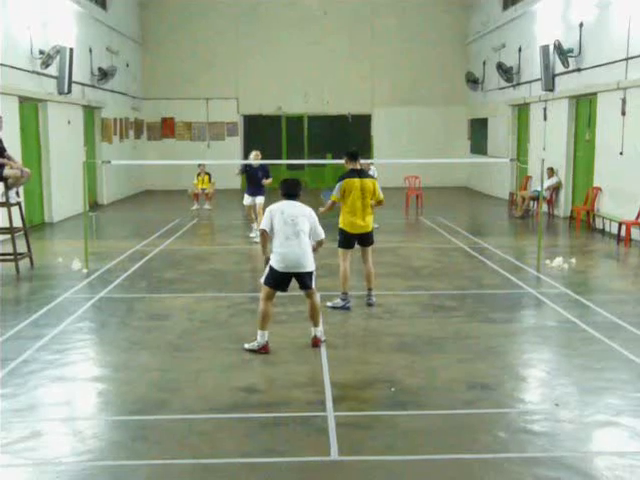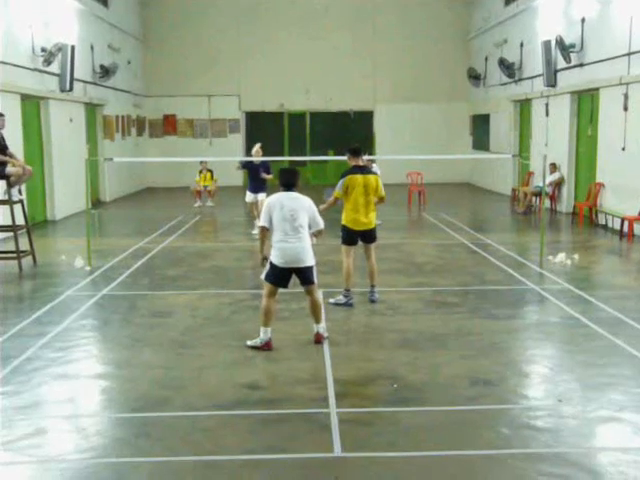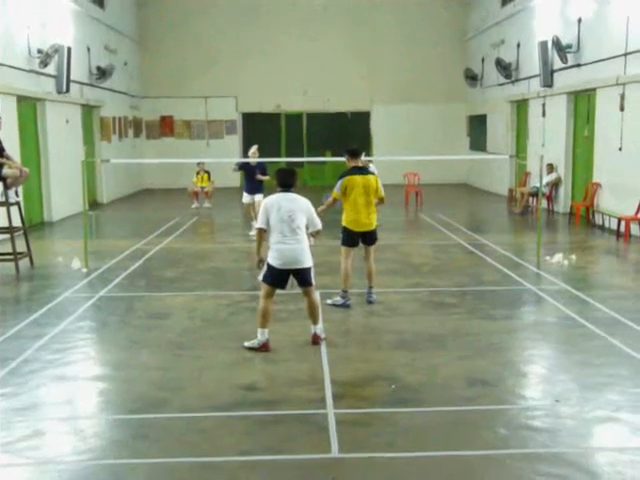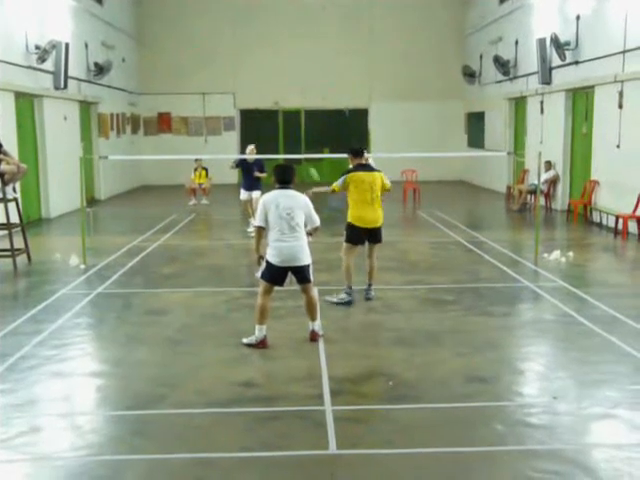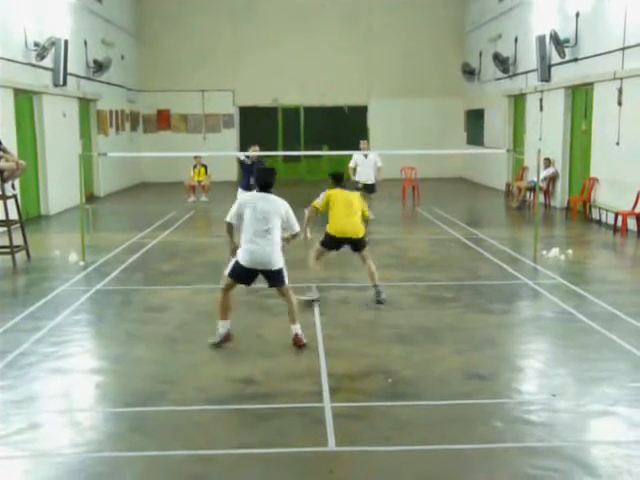
dt=0.7s
person 1, frame 1
left shoulder: (273, 208)
right shoulder: (307, 210)
left elbow: (264, 232)
right elbow: (320, 240)
left wrist: (265, 253)
right wrist: (312, 249)
left hip: (280, 260)
right hip: (304, 260)
left knee: (266, 297)
right knee: (312, 295)
left ankle: (261, 342)
right ankle: (317, 335)
person 1, frame 2
left shoulder: (271, 201)
right shoulder: (306, 201)
left elbow: (264, 228)
right elbow: (319, 229)
left wrist: (262, 251)
left hip: (280, 255)
right hip: (304, 254)
left knee: (269, 294)
right knee: (312, 292)
left ankle: (265, 338)
right ankle: (320, 332)
person 1, frame 3
left shoulder: (269, 201)
right shoulder: (304, 202)
left elbow: (261, 230)
right elbow: (317, 229)
left wrist: (258, 253)
left hip: (278, 256)
right hip: (301, 256)
left knee: (266, 296)
right knee: (310, 293)
left ankle: (262, 339)
right ankle: (317, 333)
person 1, frame 4
left shoulder: (267, 199)
right shoulder: (302, 199)
left elbow: (260, 227)
right elbow: (315, 226)
left wrist: (257, 250)
left hip: (276, 253)
right hip: (300, 253)
left knee: (264, 293)
right knee: (308, 290)
left ankle: (260, 336)
right ankle: (315, 330)
person 1, frame 5
left shoulder: (245, 199)
right shoulder: (282, 204)
left elbow: (229, 223)
right elbow: (295, 233)
left wrist: (232, 242)
right wrist: (284, 238)
left hip: (248, 256)
right hip: (272, 258)
left knee: (226, 289)
right knee: (287, 294)
left ankle: (223, 331)
right ankle: (297, 335)
person 2, frame 1
left shoulder: (344, 179)
right shoulder: (371, 179)
left elbow: (333, 202)
right elbow: (380, 201)
left wrist: (323, 210)
left hip: (348, 226)
right hip: (366, 226)
left knee: (344, 261)
right knee: (367, 259)
left ankle: (344, 299)
right ankle: (370, 296)
person 2, frame 2
left shoulder: (347, 176)
right shoulder: (374, 176)
left elbow: (335, 198)
right elbow: (382, 199)
left wrist: (324, 207)
left hip: (351, 222)
right hip: (369, 222)
left knee: (348, 258)
right knee: (370, 256)
left ankle: (347, 296)
right ankle: (373, 292)
person 2, frame 3
left shoulder: (346, 177)
right shoulder: (373, 176)
left elbow: (334, 199)
right elbow: (381, 200)
left wrist: (322, 209)
left hip: (351, 224)
right hip: (370, 223)
left knee: (346, 259)
right knee: (369, 258)
left ankle: (344, 297)
right ankle: (370, 293)
person 2, frame 4
left shoulder: (350, 175)
right shoulder: (378, 174)
left elbow: (332, 190)
right elbow: (388, 187)
left wrist: (315, 190)
left hip: (357, 221)
right hip: (375, 221)
left knee: (347, 255)
right knee: (371, 255)
left ankle: (348, 292)
right ankle: (369, 290)
person 2, frame 5
left shoulder: (329, 193)
right shoulder: (357, 196)
left elbow: (312, 210)
right elbow: (366, 218)
left wrist: (305, 230)
left hip: (336, 231)
right hip: (356, 231)
left knee: (314, 256)
right knee: (367, 259)
right ankle: (378, 291)
